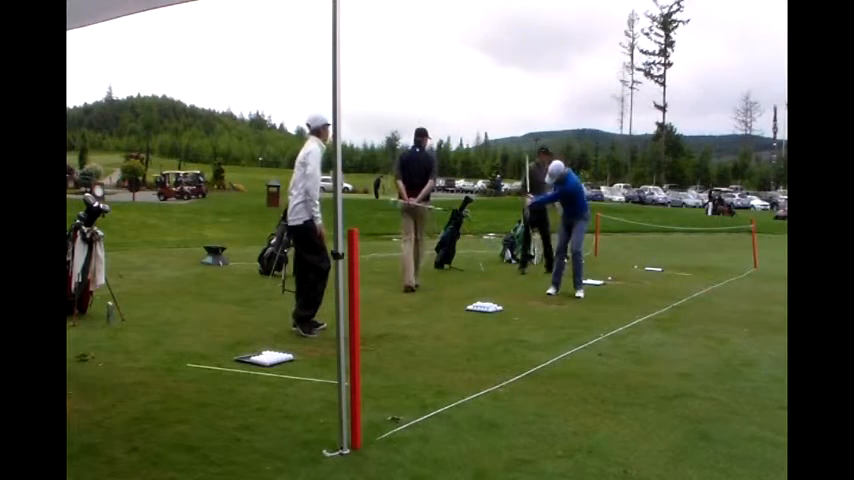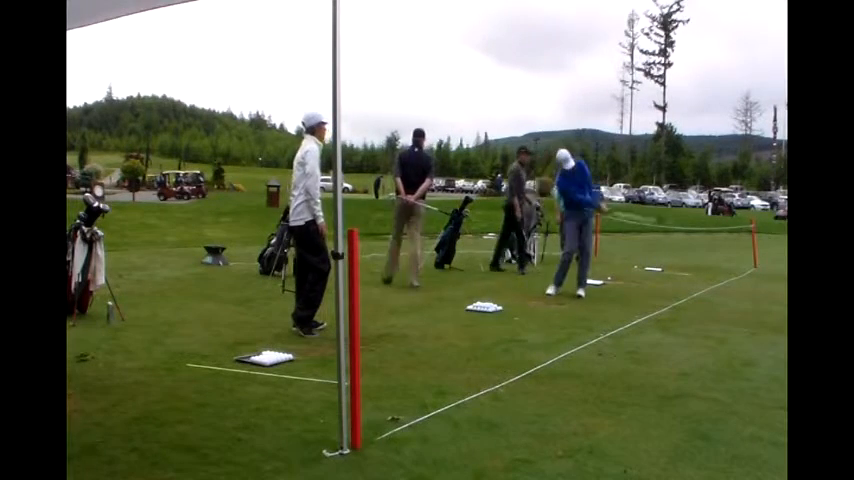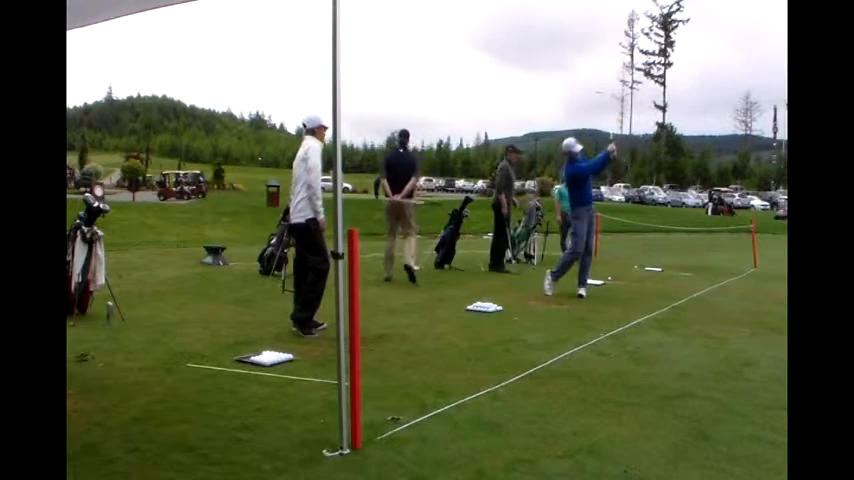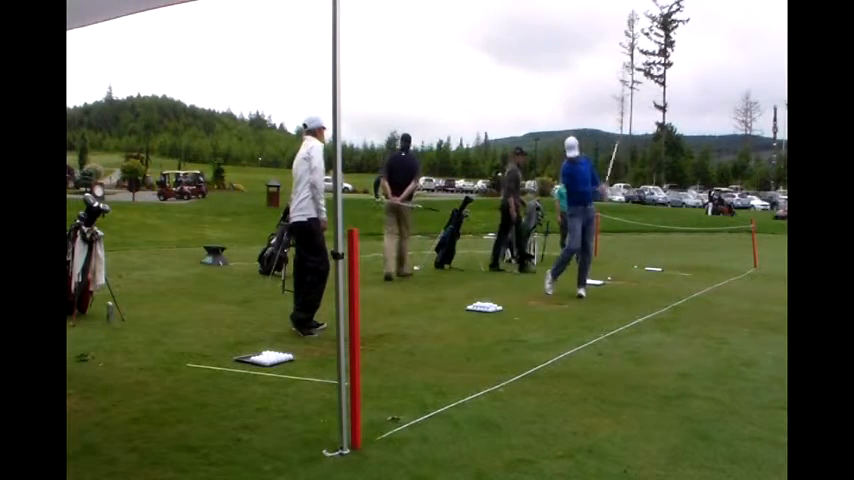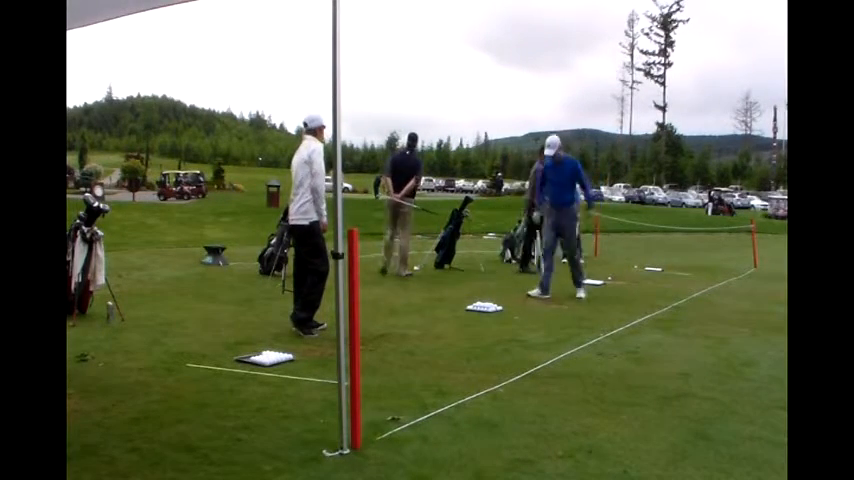
dt=0.5s
person 1, frame 1
left shoulder: (308, 149)
right shoulder: (314, 149)
right elbow: (311, 187)
right wrist: (317, 220)
left hip: (296, 217)
right hip: (304, 217)
left knee: (305, 267)
right knee: (320, 265)
left ankle: (303, 317)
right ankle: (303, 317)
person 1, frame 2
left shoulder: (305, 148)
right shoulder: (312, 149)
right elbow: (311, 186)
right wrist: (319, 218)
left hip: (298, 218)
right hip: (307, 218)
left knee: (305, 267)
right knee: (320, 266)
left ankle: (303, 317)
right ankle: (303, 318)
person 1, frame 3
left shoulder: (304, 148)
right shoulder: (313, 147)
right elbow: (313, 183)
right wrist: (320, 215)
left hip: (298, 217)
right hip: (307, 216)
left knee: (305, 266)
right knee: (319, 265)
left ankle: (302, 317)
right ankle: (302, 318)
person 1, frame 4
left shoulder: (302, 150)
right shoulder: (315, 146)
right elbow: (316, 181)
right wrist: (322, 214)
left hip: (298, 216)
right hip: (308, 216)
left knee: (304, 267)
right knee: (319, 267)
left ankle: (302, 317)
right ankle: (302, 318)
person 1, frame 5
left shoulder: (299, 151)
right shoulder: (315, 148)
left elbow: (302, 185)
right elbow: (317, 185)
right wrist: (323, 216)
left hip: (296, 218)
right hip: (308, 218)
left knee: (303, 268)
right knee: (318, 268)
left ankle: (302, 317)
right ankle: (302, 318)
person 2, frame 1
left shoulder: (570, 185)
right shoulder: (560, 176)
left elbow: (552, 197)
right elbow: (554, 195)
left wrist: (532, 202)
right wrist: (536, 199)
left hip: (580, 217)
right hip: (567, 215)
left knee: (575, 249)
right knee: (560, 249)
left ankle: (579, 287)
right ankle: (555, 285)
person 2, frame 2
left shoulder: (580, 165)
right shoulder: (562, 181)
left elbow: (588, 186)
right elbow: (576, 198)
left wrist: (597, 202)
right wrist: (597, 205)
left hip: (587, 211)
right hip: (571, 214)
left knee: (585, 250)
right knee: (569, 250)
left ankle: (581, 286)
right ankle: (556, 284)
person 2, frame 3
left shoulder: (579, 158)
right shoulder: (572, 170)
left elbow: (595, 169)
right elbow: (592, 167)
left wrist: (608, 156)
right wrist: (607, 152)
left hip: (589, 209)
right hip: (579, 211)
left knee: (588, 250)
right knee: (576, 249)
left ankle: (582, 285)
right ankle: (553, 275)
person 2, frame 4
left shoulder: (585, 160)
right shoulder: (566, 168)
left elbow: (594, 179)
right elbow: (575, 190)
left wrist: (601, 188)
right wrist: (595, 190)
left hip: (588, 210)
right hip: (575, 210)
left knee: (587, 250)
right knee: (572, 247)
left ankle: (581, 285)
right ankle: (552, 275)
person 2, frame 5
left shoulder: (573, 163)
right shoulder: (546, 165)
left elbow: (584, 185)
right elbow: (540, 188)
left wrist: (590, 205)
right wrist: (538, 208)
left hip: (568, 211)
right hip: (551, 212)
left knee: (572, 251)
right knee: (547, 249)
left ankle: (579, 286)
right ankle: (543, 289)
person 3, frame 1
left shoulder: (403, 156)
right shoulder: (429, 158)
left elbow: (398, 179)
right elbow: (431, 182)
left wrist: (406, 198)
right wrist: (418, 199)
left hip: (406, 203)
right hip: (422, 203)
left knee: (407, 241)
right knee: (419, 240)
left ankle: (409, 281)
right ankle: (414, 279)
person 3, frame 2
left shoulder: (402, 155)
right shoulder: (427, 158)
left elbow: (397, 177)
right elbow: (428, 181)
left wrist: (403, 195)
right wrist: (414, 197)
left hip: (401, 200)
right hip: (418, 202)
left knee: (396, 237)
right knee: (415, 239)
left ankle: (389, 274)
right ankle: (414, 279)
person 3, frame 3
left shoulder: (389, 157)
right shoulder: (412, 158)
left elbow: (383, 179)
right elbow: (414, 180)
left wrist: (391, 195)
right wrist: (401, 195)
left hip: (390, 201)
right hip: (407, 200)
left knee: (390, 236)
right knee: (409, 234)
left ankle: (388, 273)
right ankle: (409, 263)
person 3, frame 4
left shoulder: (391, 159)
right shoulder: (414, 161)
left elbow: (384, 180)
right elbow: (414, 184)
left wrist: (391, 197)
right wrist: (401, 198)
left hip: (390, 202)
right hip: (405, 202)
left knee: (389, 234)
right knee: (404, 236)
left ankle: (389, 270)
right ankle: (402, 269)
person 3, frame 5
left shoulder: (395, 157)
right shoulder: (417, 161)
left elbow: (387, 176)
right elbow: (414, 181)
left wrist: (392, 193)
right wrist: (401, 195)
left hip: (392, 198)
right hip: (407, 199)
left knee: (391, 231)
right knee: (404, 234)
left ankle: (385, 263)
right ankle: (402, 269)
person 4, frame 1
left shoulder: (546, 169)
right shoulder: (531, 169)
right elbow: (525, 189)
left hip: (542, 208)
right hip: (531, 208)
left knee: (546, 238)
right knee: (527, 236)
left ankle: (550, 266)
right ankle: (523, 264)
person 4, frame 2
left shoulder: (520, 168)
right shoulder: (515, 169)
right elbow: (512, 191)
left wrist: (526, 197)
right wrist: (517, 209)
left hip: (514, 207)
right hip: (513, 207)
left knee: (505, 235)
right knee: (520, 236)
left ankle: (495, 263)
right ankle: (521, 265)
person 4, frame 3
left shoulder: (509, 167)
right shoulder: (504, 167)
right elbow: (499, 188)
left wrist: (512, 199)
right wrist: (504, 206)
left hip: (504, 205)
right hip: (501, 205)
left knee: (500, 235)
right knee: (502, 235)
left ankle: (495, 264)
right ankle: (497, 264)
person 4, frame 4
left shoulder: (515, 169)
right shoulder: (513, 170)
right elbow: (508, 192)
left wrist: (520, 200)
right wrist: (512, 209)
left hip: (513, 207)
right hip: (509, 207)
right knee: (503, 235)
person 4, frame 5
left shoulder: (540, 168)
right shoulder: (538, 169)
right elbow: (534, 191)
left hip: (536, 206)
right hip: (536, 206)
left knee: (531, 235)
